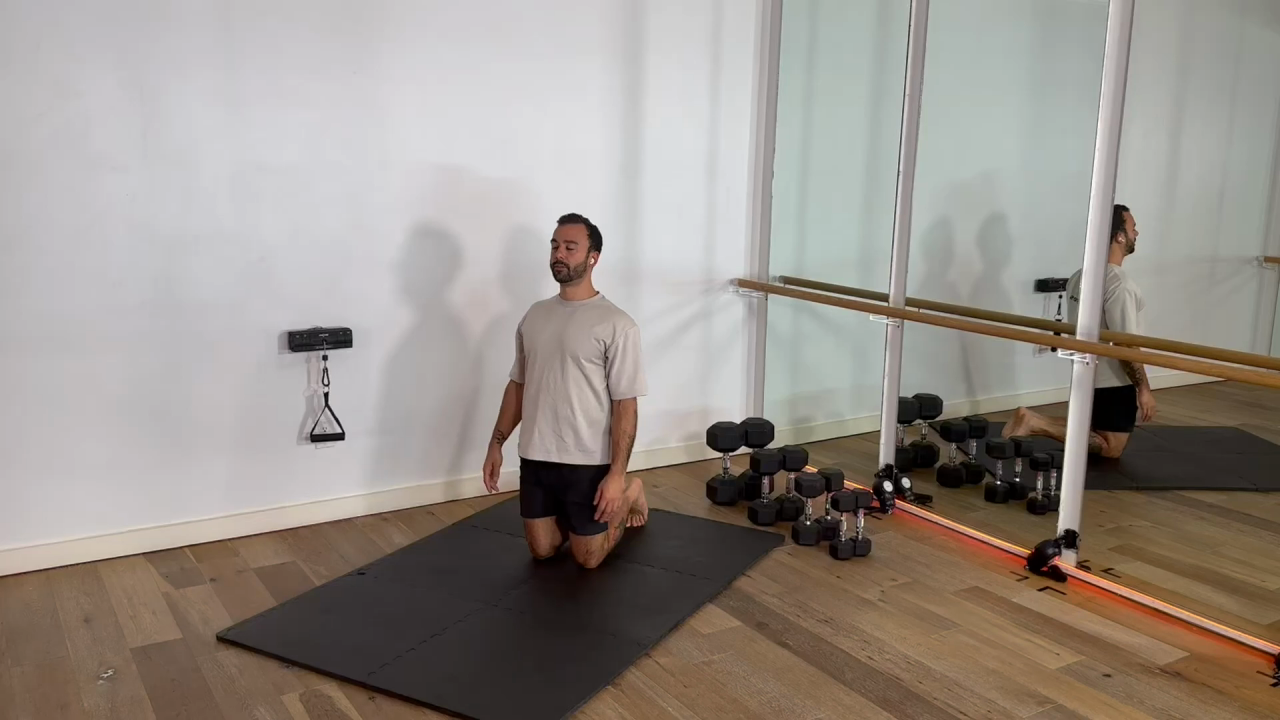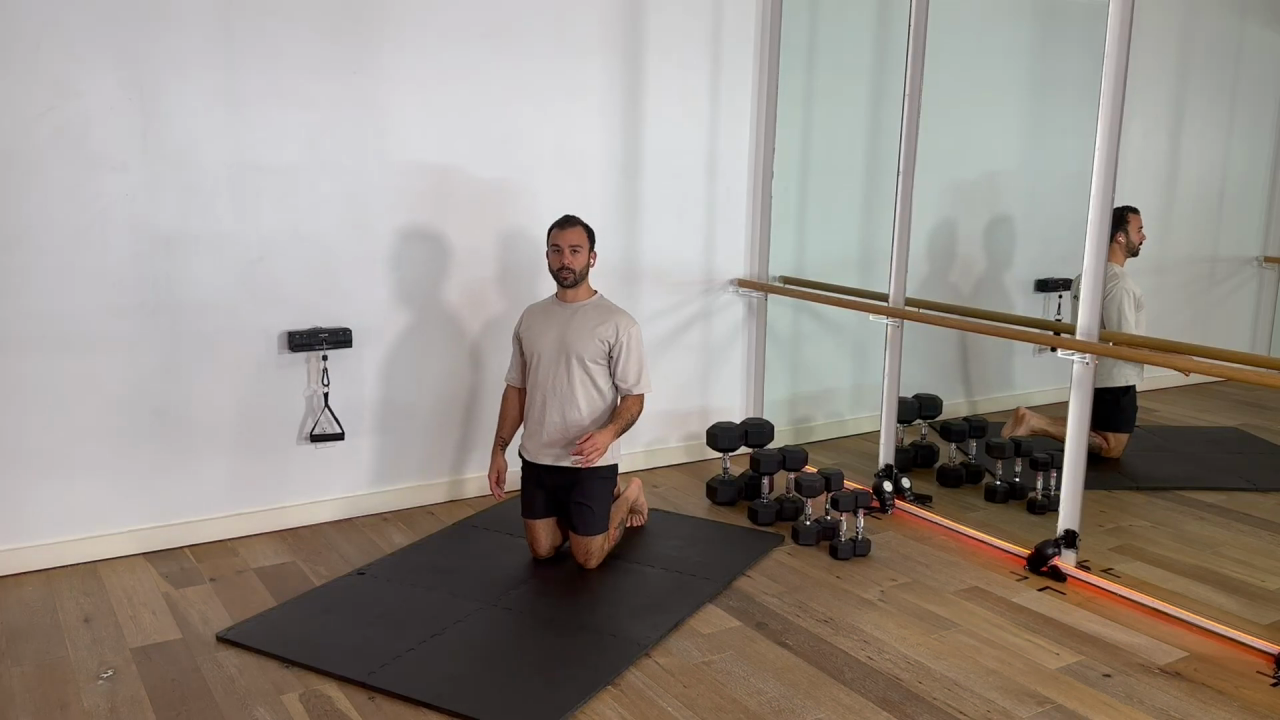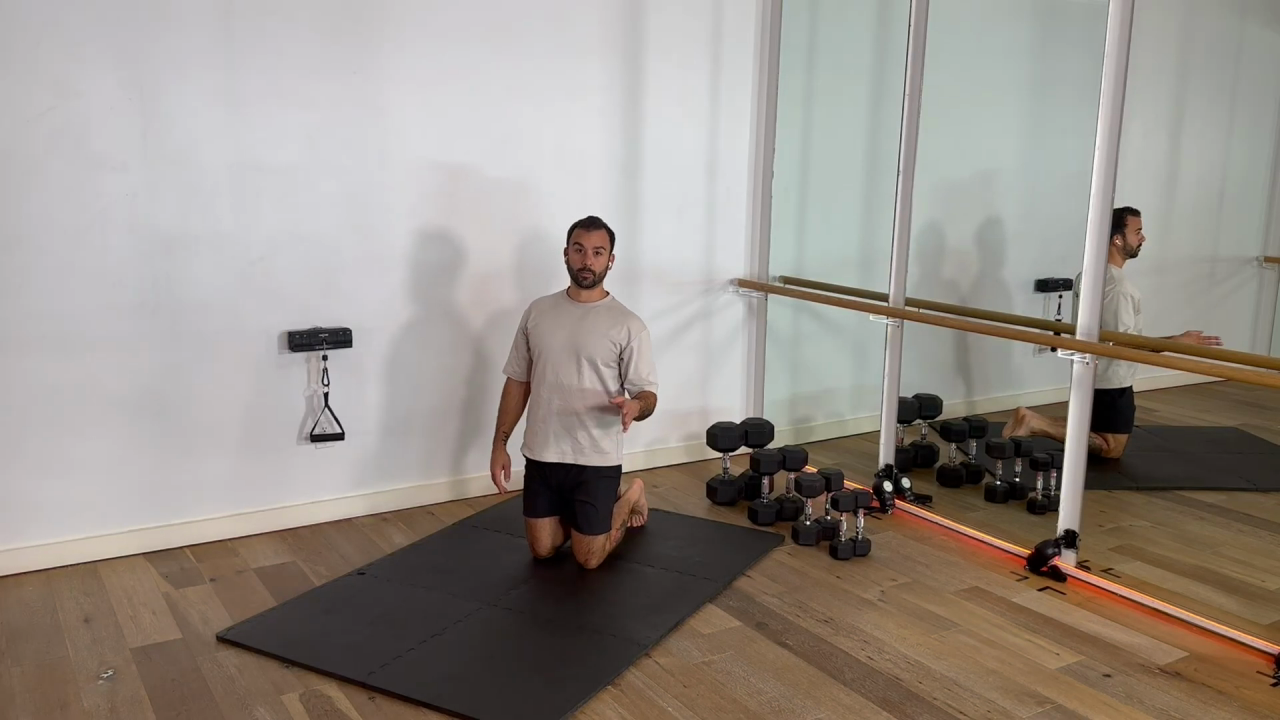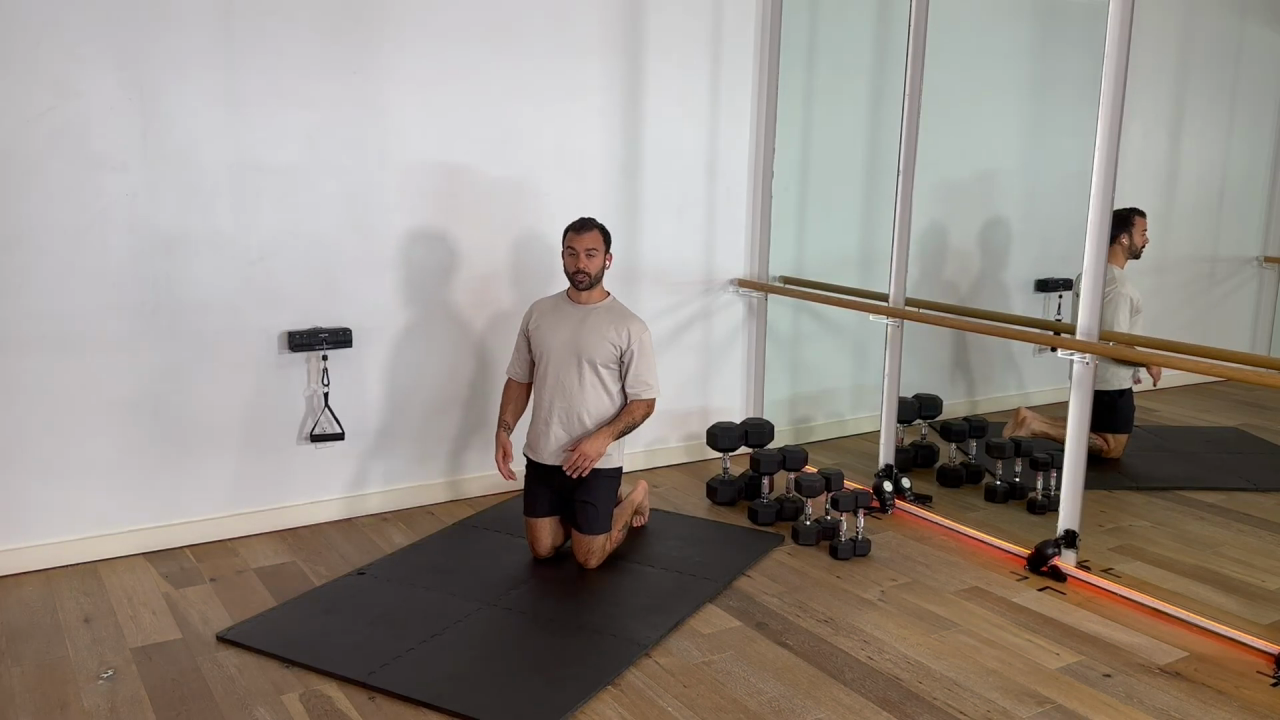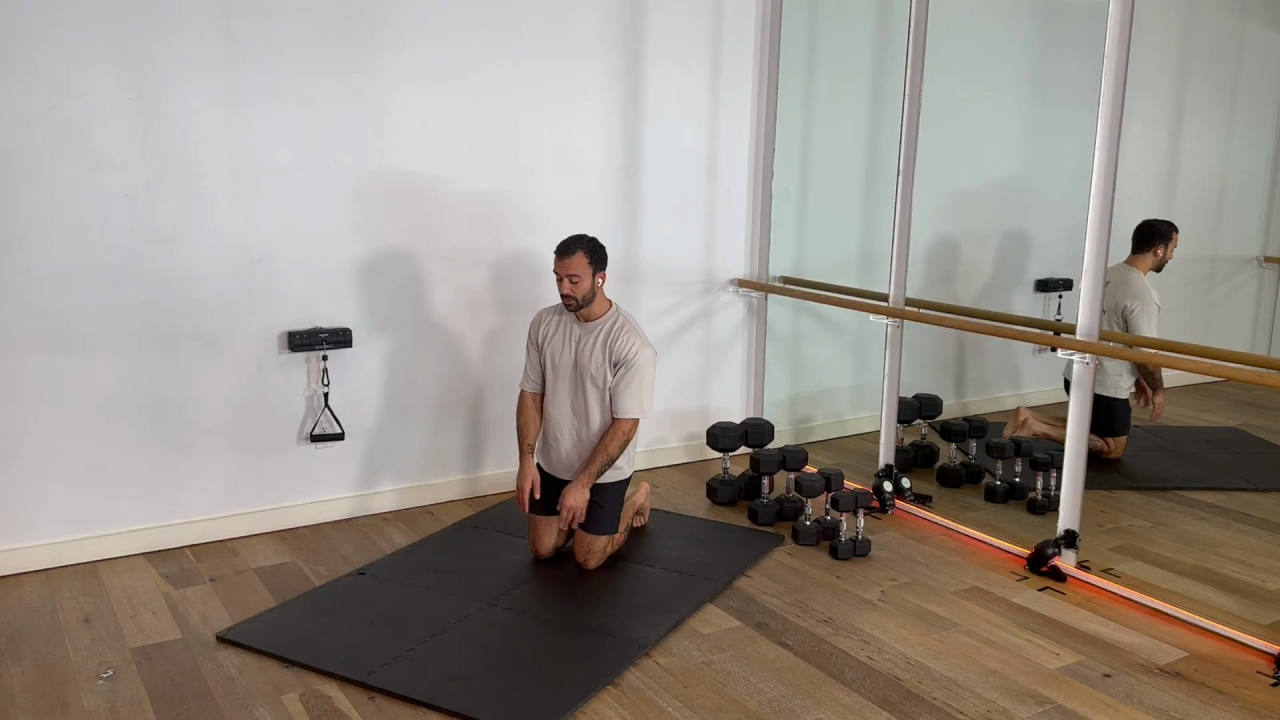
dt=1s
person 1, frame 1
left shoulder: (616, 324)
right shoulder: (534, 315)
left elbow: (626, 405)
right elbow: (518, 385)
left wrist: (617, 472)
right wrist: (496, 444)
left hip: (587, 462)
right hip: (535, 457)
left knee: (588, 558)
right knee: (542, 550)
left ankle: (629, 495)
person 1, frame 2
left shoulder: (617, 323)
right shoulder: (531, 317)
left elbow: (634, 396)
right elbow: (516, 389)
left wrist: (610, 432)
right wrist: (499, 450)
left hip: (589, 462)
right hip: (537, 458)
left knee: (587, 558)
right knee: (542, 550)
left ankle: (628, 495)
right ankle: (605, 499)
person 1, frame 3
left shoulder: (627, 325)
right shoulder: (537, 311)
left elbow: (646, 394)
right elbow: (518, 381)
left wrist: (636, 404)
right wrist: (500, 443)
left hip: (595, 460)
right hip: (541, 454)
left knee: (588, 558)
right knee: (542, 550)
left ankle: (631, 497)
right ankle: (608, 502)
person 1, frame 4
left shoulder: (628, 326)
right shoulder: (538, 313)
left elbow: (644, 401)
right elbow: (519, 378)
left wrist: (604, 437)
right wrist: (504, 432)
left hip: (596, 461)
right hip: (542, 456)
left knee: (588, 558)
right knee: (542, 549)
left ankle: (635, 498)
right ankle: (607, 504)
person 1, frame 5
left shoulder: (631, 343)
right shoulder: (544, 322)
left elbow: (626, 425)
right elbow: (531, 394)
left wrist: (583, 482)
right wrist: (526, 460)
left hip: (605, 470)
right hip: (552, 465)
left knee: (588, 559)
right knee: (543, 550)
left ankle: (636, 499)
right ankle: (582, 509)
person 2, frame 1
left shoulder: (1081, 275)
right shoulder: (1119, 284)
right wrist: (1143, 388)
right hip: (1112, 381)
left knee: (1100, 437)
right knee: (1110, 448)
left ankle: (1034, 422)
right ankle: (1036, 424)
person 2, frame 2
right shoulder: (1119, 283)
left hip: (1091, 374)
right hip: (1113, 379)
left knee: (1102, 434)
right knee: (1111, 448)
left ankle: (1031, 421)
right ankle: (1038, 423)
person 2, frame 3
right shoulder: (1116, 285)
right wrist: (1180, 341)
left hip: (1090, 375)
right hip: (1111, 381)
left knee: (1099, 436)
right knee: (1111, 449)
left ankle: (1036, 421)
right ankle: (1038, 424)
person 2, frame 4
right shoulder: (1118, 286)
right wrist: (1147, 363)
right hip: (1110, 382)
left knee: (1093, 431)
right knee: (1111, 449)
left ankle: (1034, 421)
right ankle: (1037, 426)
person 2, frame 5
left shoulder: (1109, 275)
right shoulder: (1142, 295)
left wrist: (1137, 379)
right wrist: (1158, 391)
right hip: (1104, 386)
left knee: (1090, 429)
right knee: (1112, 449)
left ankle: (1031, 419)
right ankle: (1036, 429)
